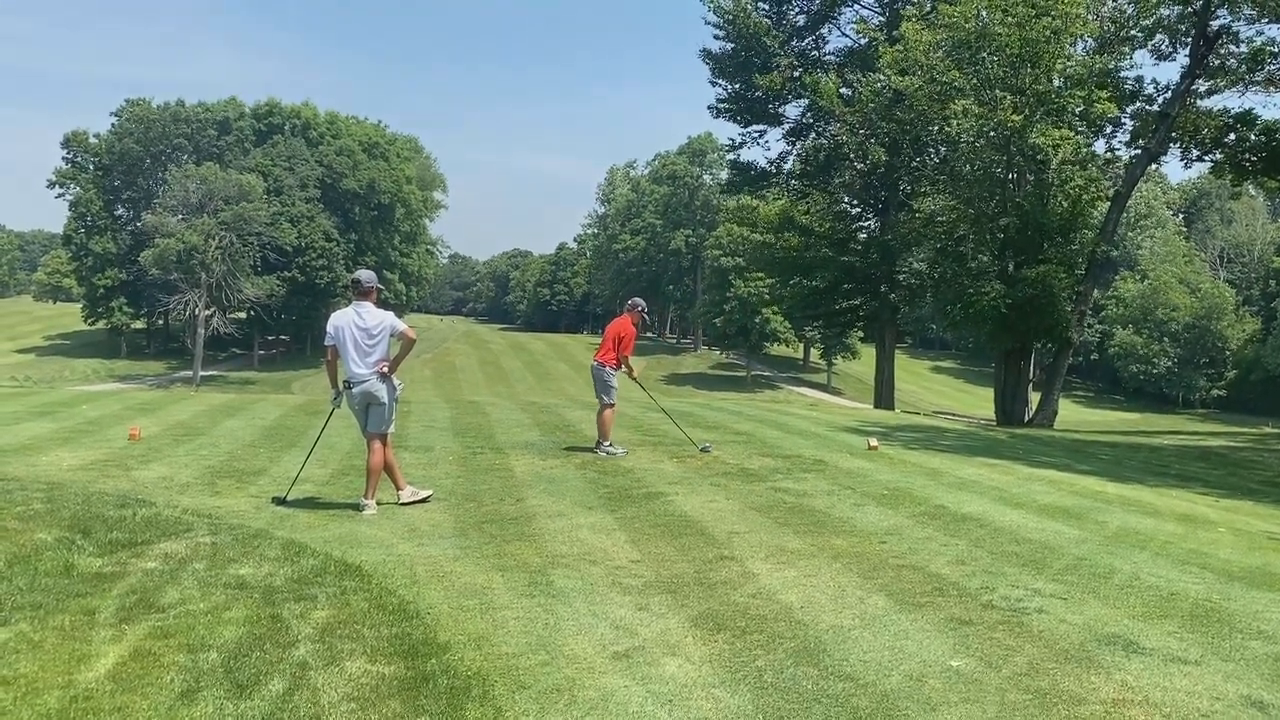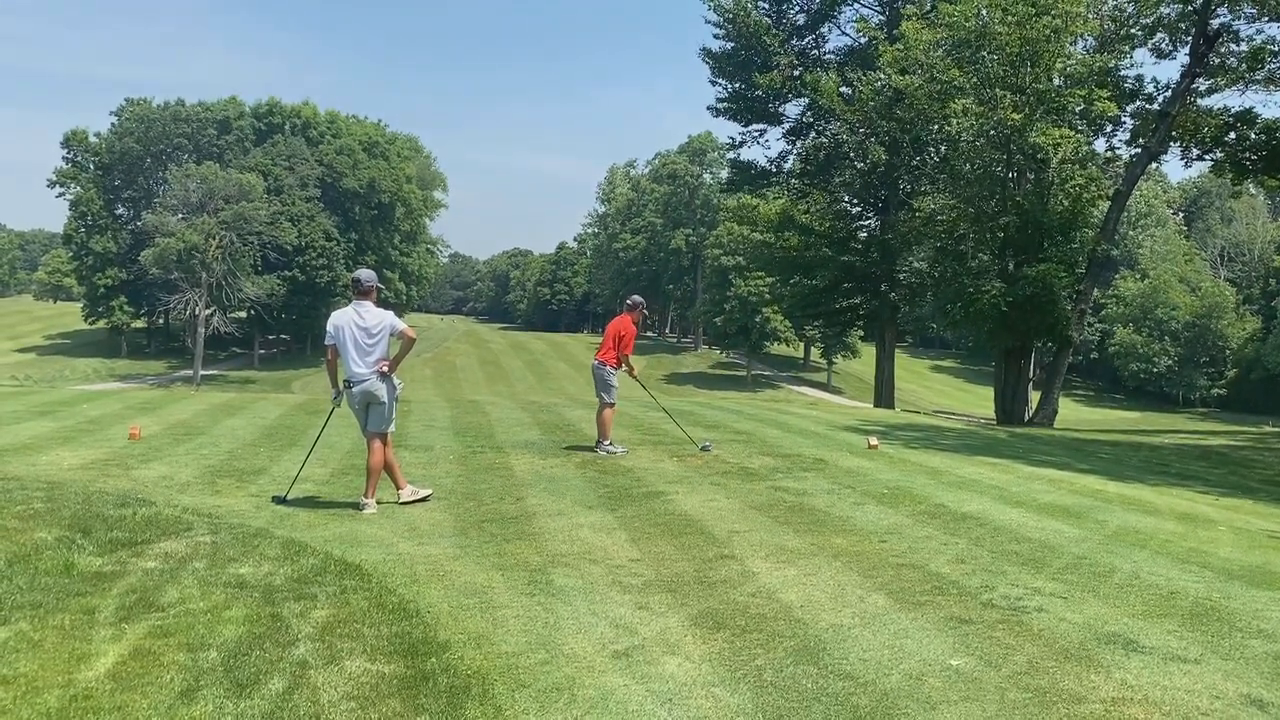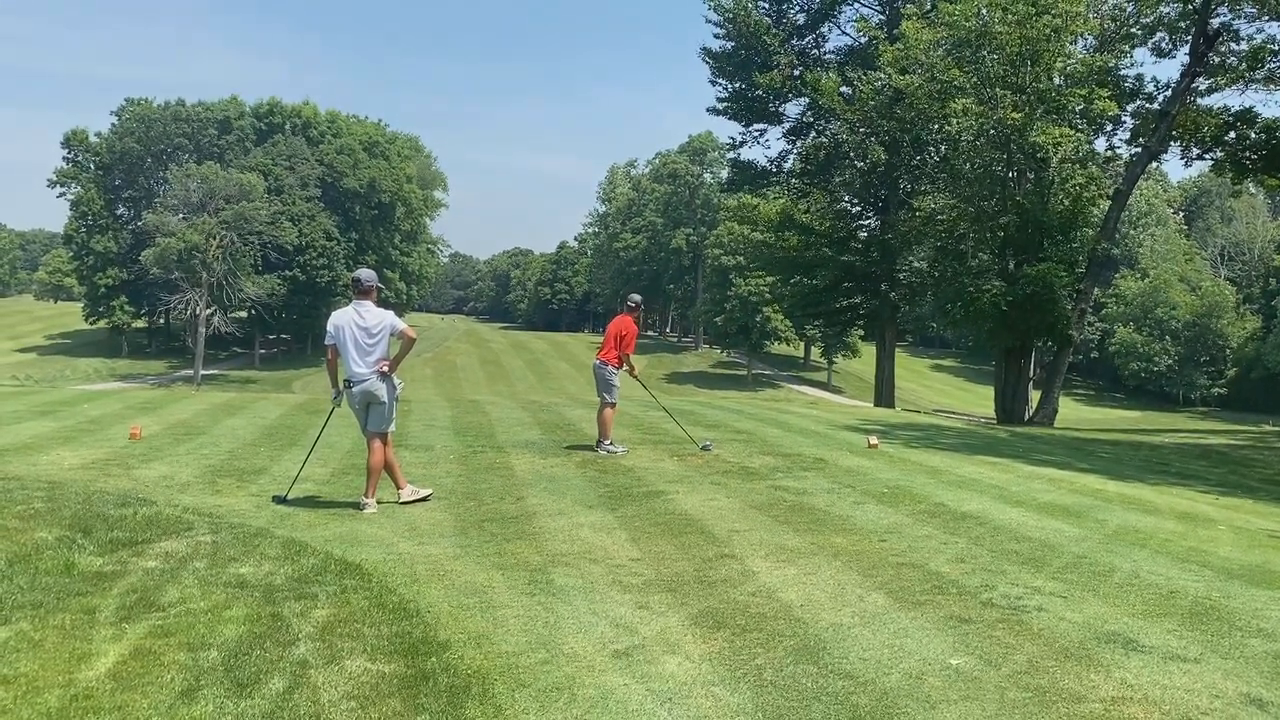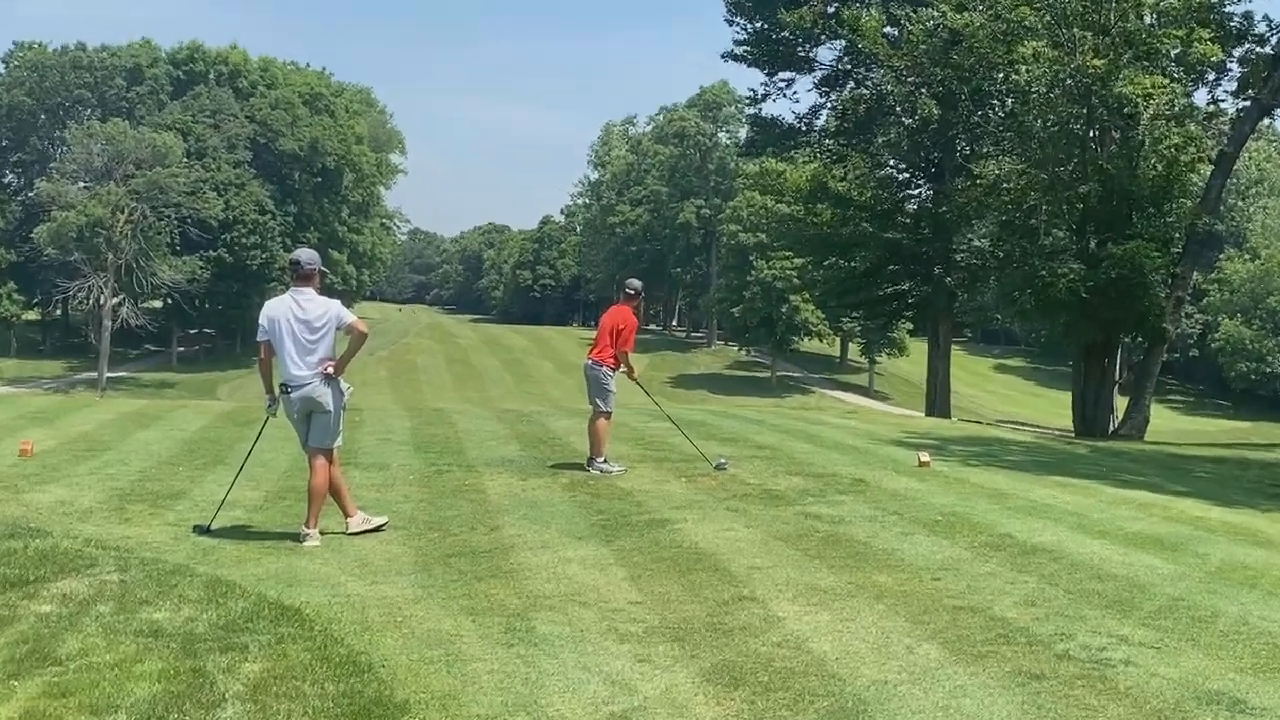
dt=0.2s
person 1, frame 1
left shoulder: (336, 318)
right shoulder: (384, 317)
left elbow: (330, 358)
right elbow: (411, 337)
left wrist: (334, 389)
right wrist: (394, 365)
left hip: (353, 388)
right hip: (380, 383)
left knee: (381, 440)
right knee: (377, 442)
left ankle: (403, 490)
right ankle: (368, 500)
person 1, frame 2
left shoulder: (336, 318)
right shoulder: (384, 316)
left elbow: (330, 358)
right elbow: (410, 336)
left wrist: (335, 388)
right wrist: (394, 364)
left hip: (353, 387)
right hip: (379, 383)
left knee: (382, 440)
right knee: (377, 441)
left ankle: (403, 488)
right ankle: (368, 499)
person 1, frame 3
left shoulder: (337, 317)
right shoulder: (384, 316)
left elbow: (331, 357)
right elbow: (411, 336)
left wrist: (335, 388)
right wrist: (394, 363)
left hip: (354, 387)
right hip: (380, 383)
left knee: (381, 440)
right knee: (378, 442)
left ankle: (403, 489)
right ankle: (369, 500)
person 1, frame 4
left shoulder: (271, 308)
right shoulder: (329, 306)
left elbow: (264, 357)
right elbow: (362, 331)
left wrist: (270, 394)
right wrist: (341, 364)
left hip: (292, 393)
right hip: (324, 387)
left knee: (326, 456)
right knee: (321, 458)
left ankle: (353, 516)
right ankle: (310, 529)
person 2, frame 1
left shoulder: (617, 322)
right shoulder: (629, 329)
right elbow: (623, 355)
left wrist: (621, 366)
right wrist: (631, 371)
left hip: (598, 364)
right hip: (606, 368)
left knee: (604, 405)
right knee: (609, 406)
left ankle: (601, 441)
right ankle: (606, 445)
person 2, frame 2
left shoulder: (617, 321)
right shoulder: (630, 327)
right elbow: (623, 354)
left wrist: (623, 366)
right wrist: (632, 369)
left hip: (599, 363)
right hip: (607, 367)
left knee: (604, 404)
right knee: (609, 405)
left ankle: (601, 441)
right ankle: (606, 444)
person 2, frame 3
left shoulder: (617, 320)
right shoulder: (631, 327)
right elbow: (624, 353)
left wrist: (626, 366)
right wrist: (632, 369)
left hip: (600, 362)
right hip: (609, 366)
left knee: (604, 404)
right knee: (610, 405)
left ankle: (602, 440)
right ankle: (606, 443)
person 2, frame 4
left shoulder: (612, 311)
right shoulder: (630, 320)
right elbow: (622, 351)
left wrist: (622, 366)
right wrist: (631, 370)
left hip: (592, 363)
right hip: (604, 368)
left knee: (597, 412)
right knee: (604, 414)
